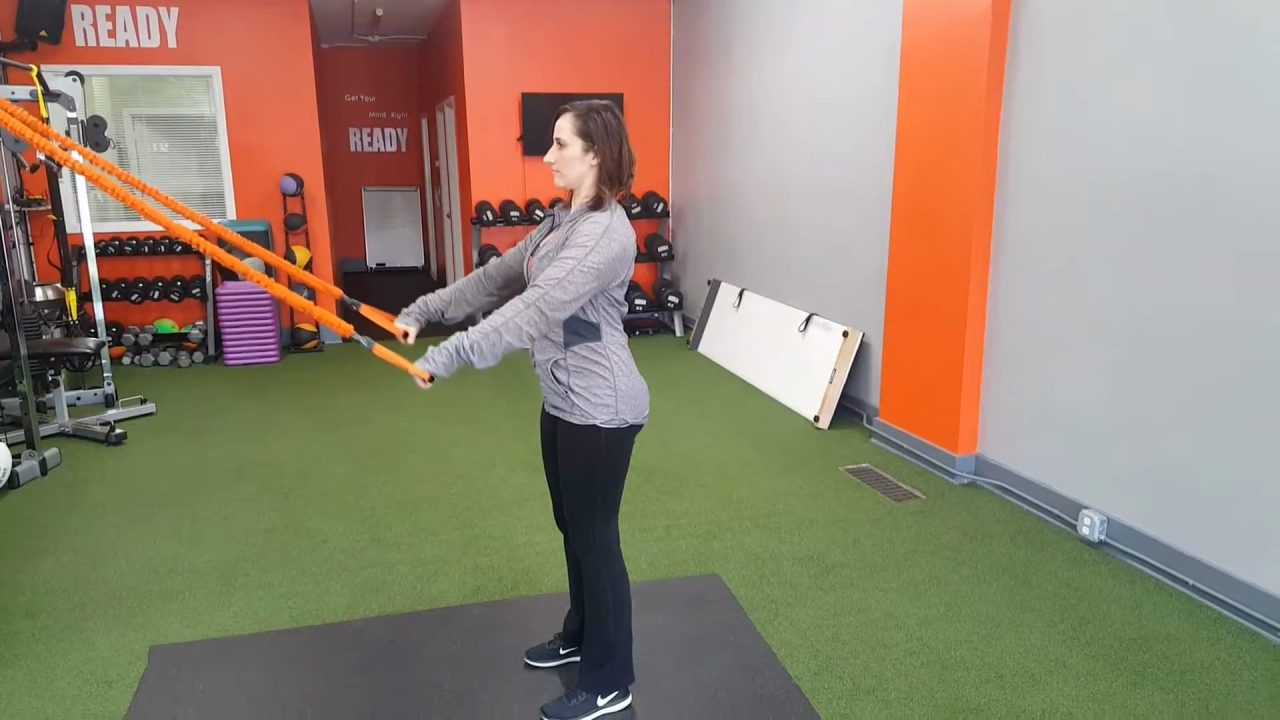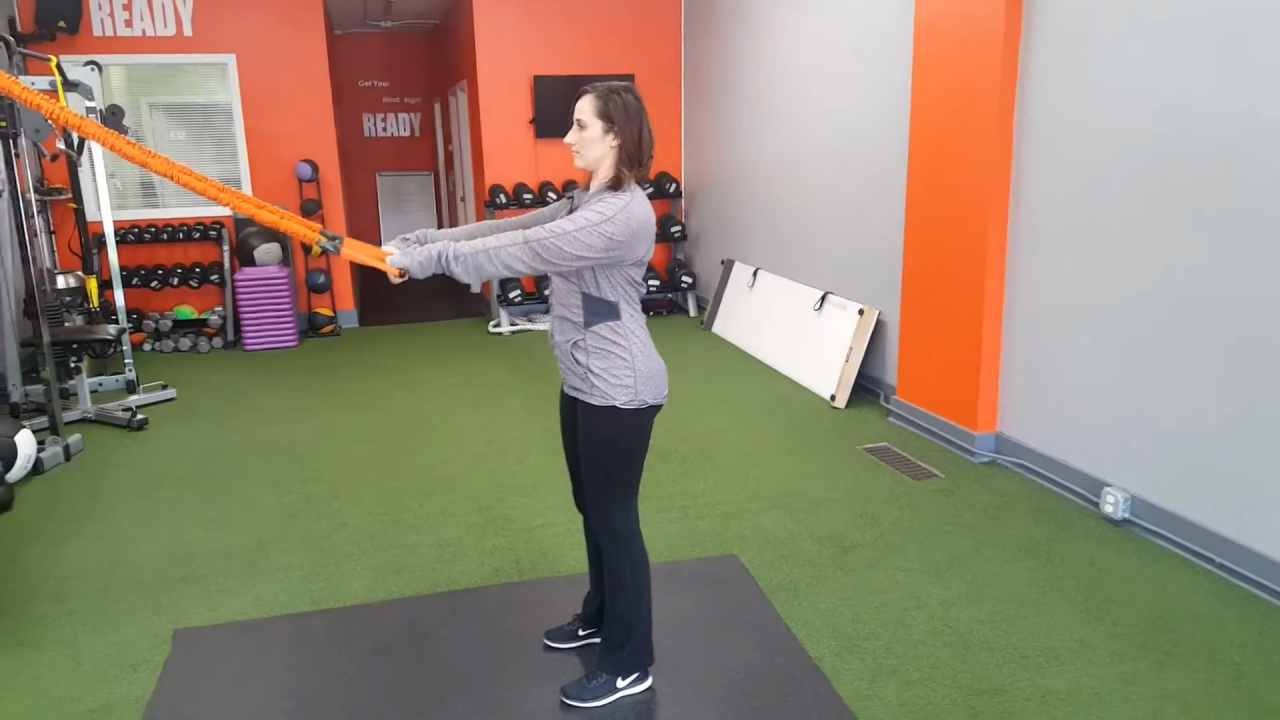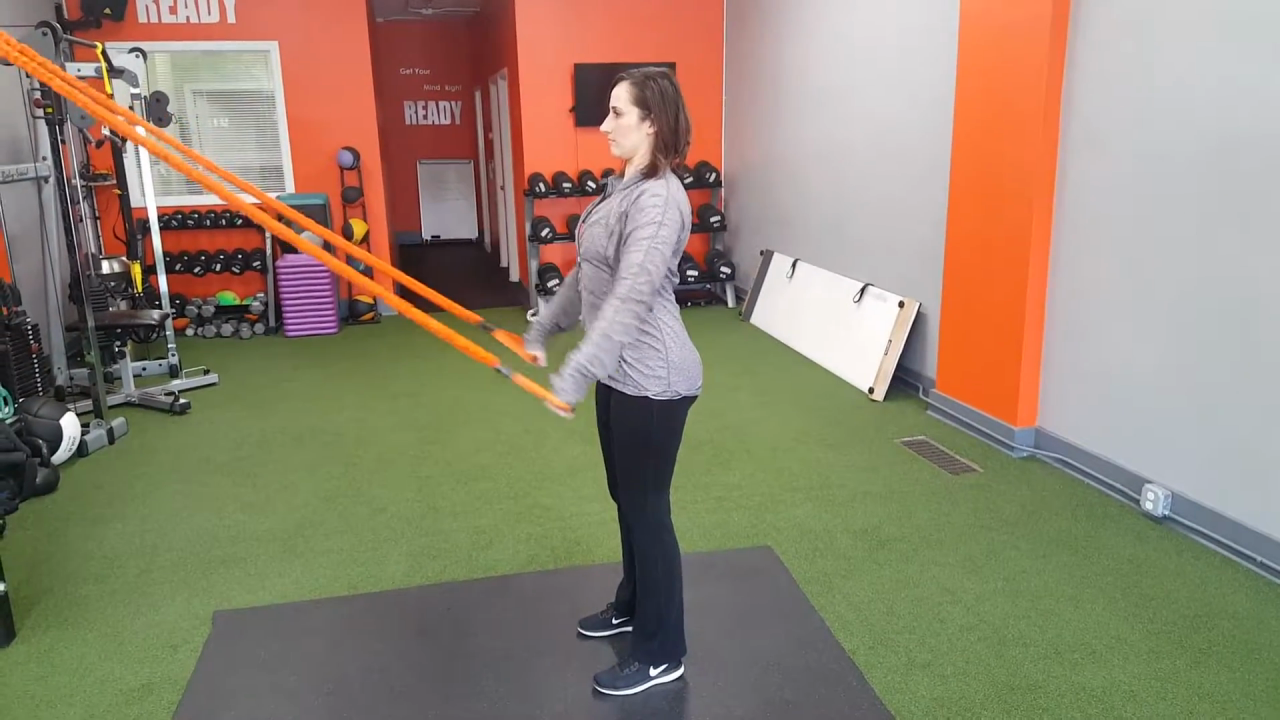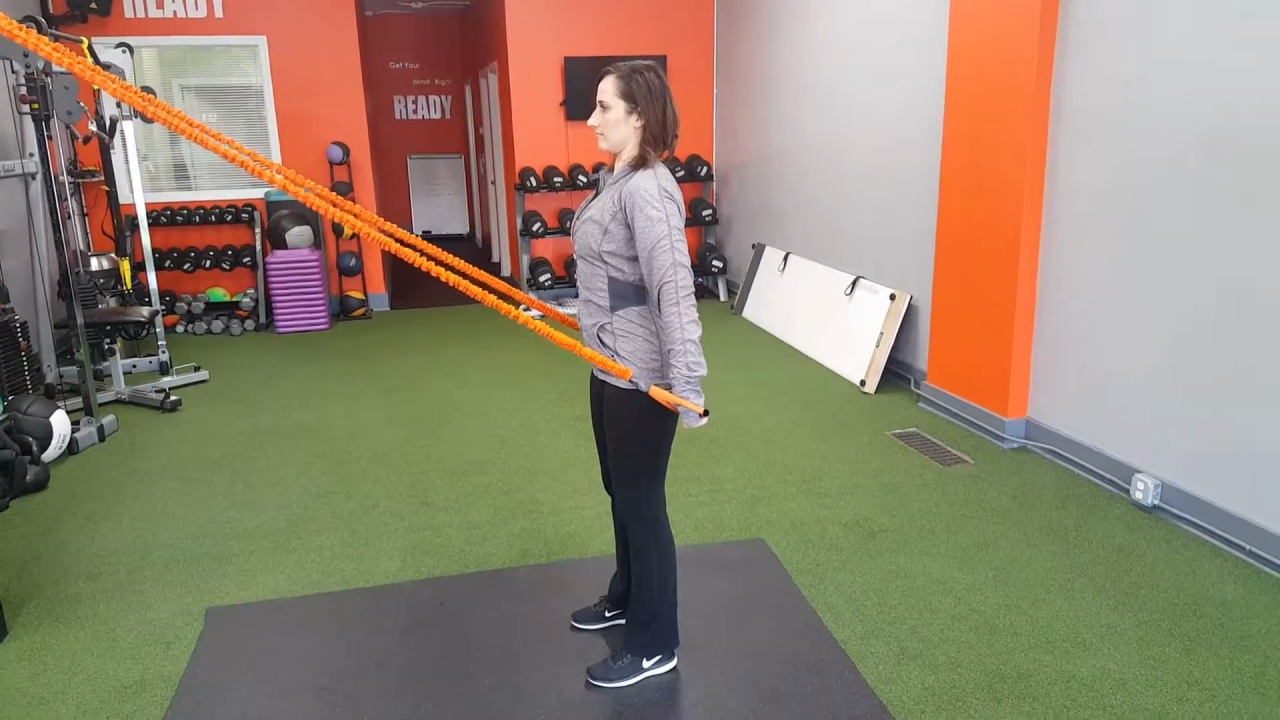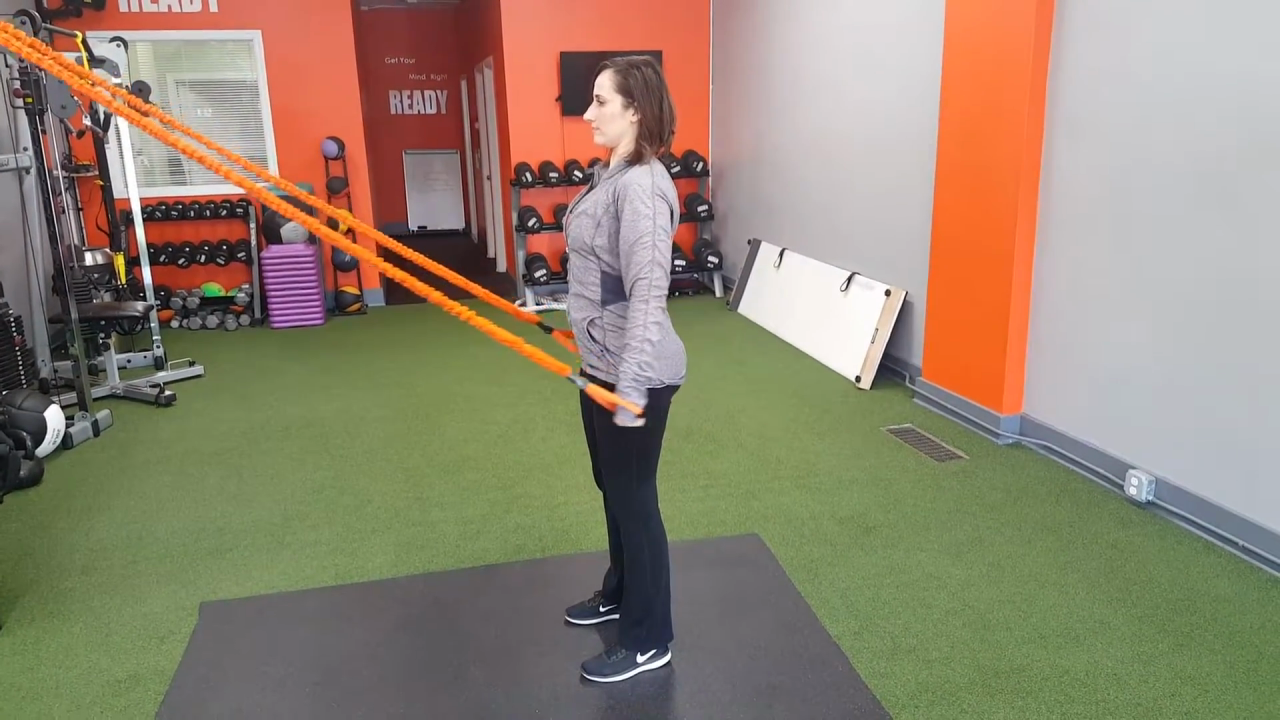
dt=1s
person 1, frame 1
left shoulder: (606, 232)
right shoulder: (563, 221)
left elbow: (538, 308)
right elbow: (499, 277)
left wrist: (448, 356)
right wrist: (422, 311)
left hip: (600, 409)
right hip: (563, 402)
left knee: (594, 537)
right knee: (572, 528)
right ankle: (580, 634)
person 1, frame 2
left shoulder: (624, 212)
right shoulder: (585, 202)
left elbow: (528, 250)
right elbow: (510, 227)
left wrist: (429, 258)
right wrist: (416, 241)
left hip: (619, 390)
right hip: (584, 383)
left knee: (614, 518)
right knee: (592, 509)
left ankle: (629, 664)
right ankle: (600, 616)
person 1, frame 3
left shoulder: (659, 199)
right shoulder: (623, 189)
left elbow: (630, 297)
right elbow: (587, 274)
left wrist: (574, 375)
right wrist: (540, 329)
left hip: (651, 382)
right hip: (622, 374)
left knee: (646, 507)
right knee: (626, 499)
left ankle: (662, 653)
right ankle: (633, 604)
person 1, frame 4
left shoulder: (646, 189)
right shoulder: (616, 179)
left elbow: (674, 288)
left wrist: (687, 384)
right wrist: (588, 324)
left hip: (642, 376)
right hip: (611, 366)
left knee: (641, 501)
right knee: (619, 491)
left ankle: (654, 646)
right ankle: (625, 596)
person 1, frame 5
left shoulder: (641, 187)
right shoulder: (612, 174)
left elbow: (647, 290)
left wrist: (632, 384)
left hip: (631, 373)
right hip: (601, 362)
left knee: (633, 497)
right knee: (612, 486)
left ankle: (648, 641)
right ankle: (620, 591)
